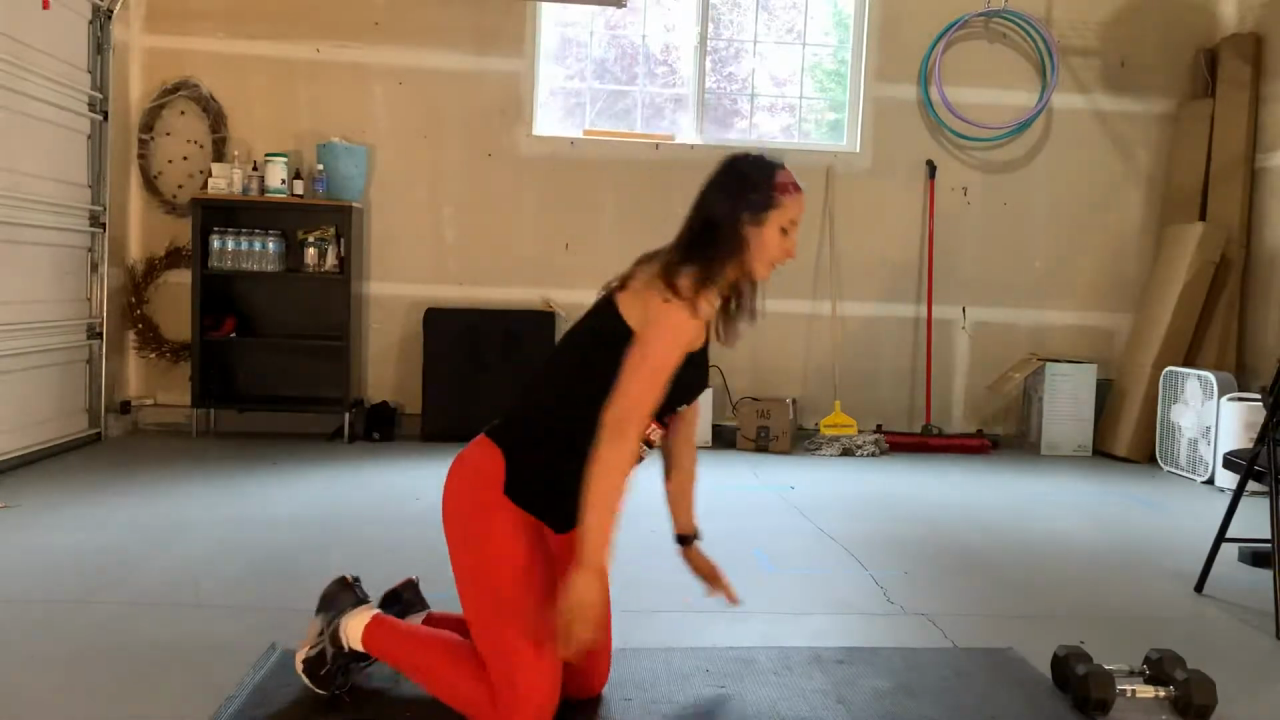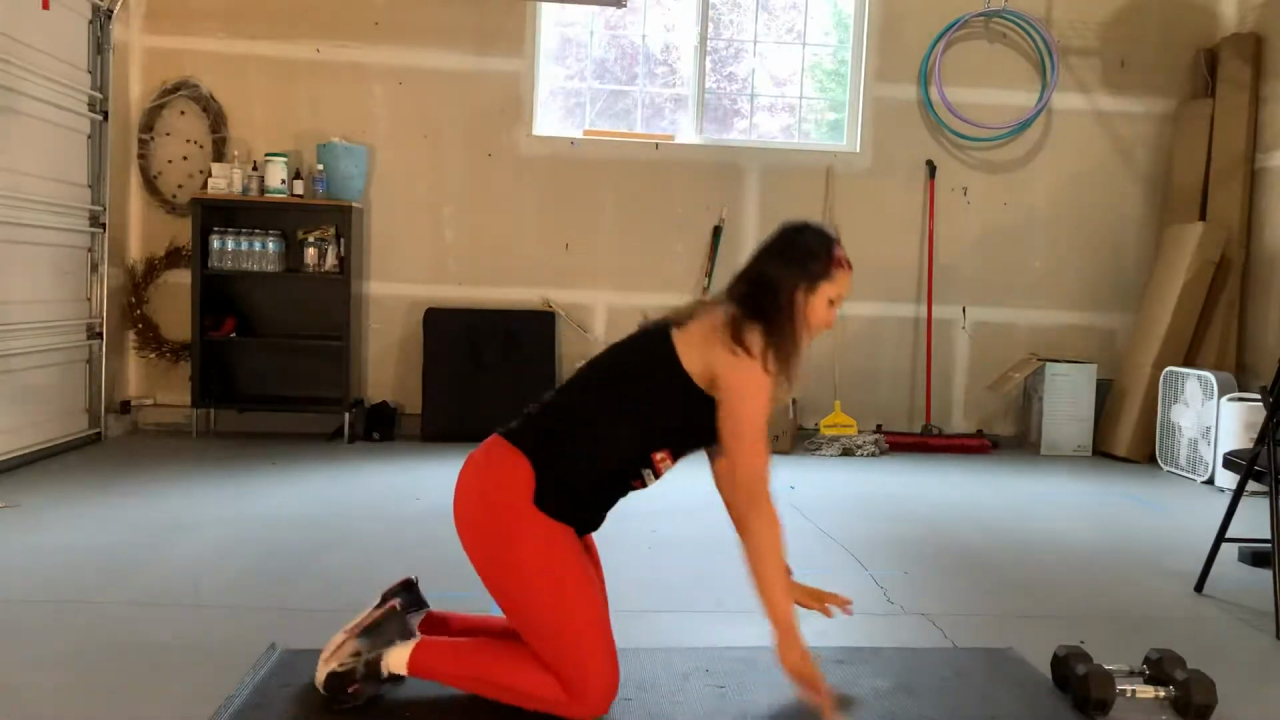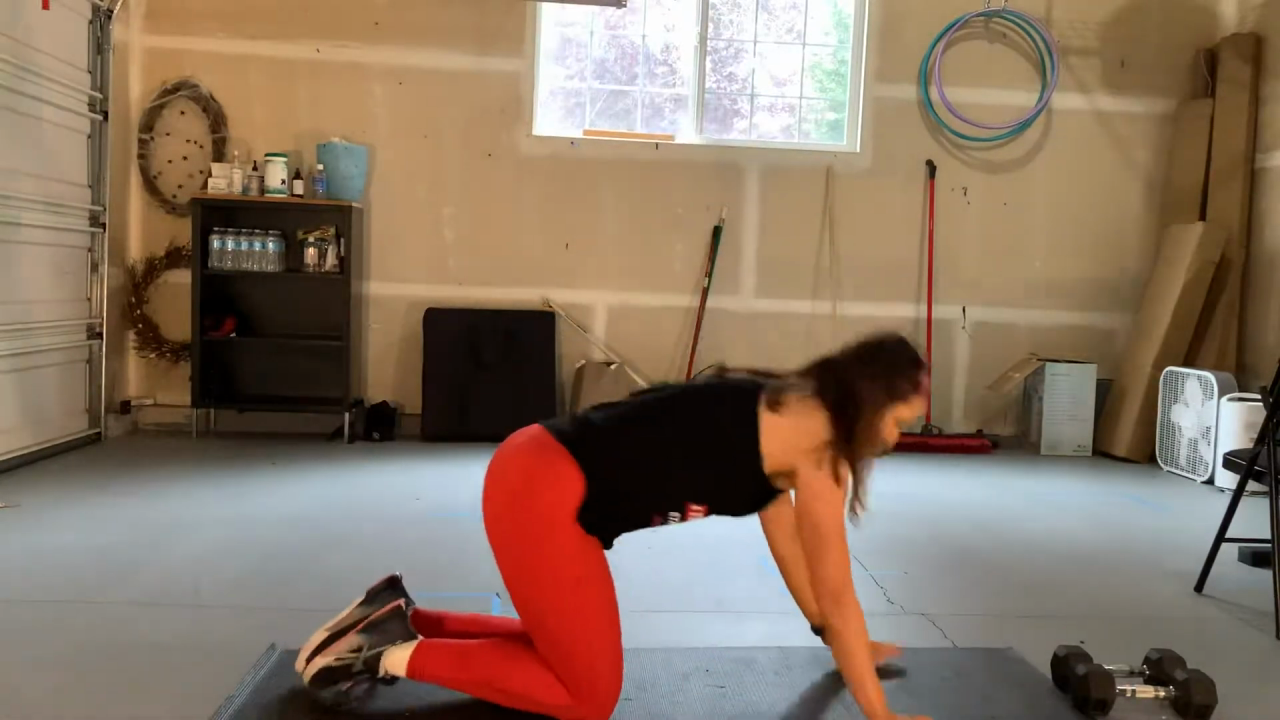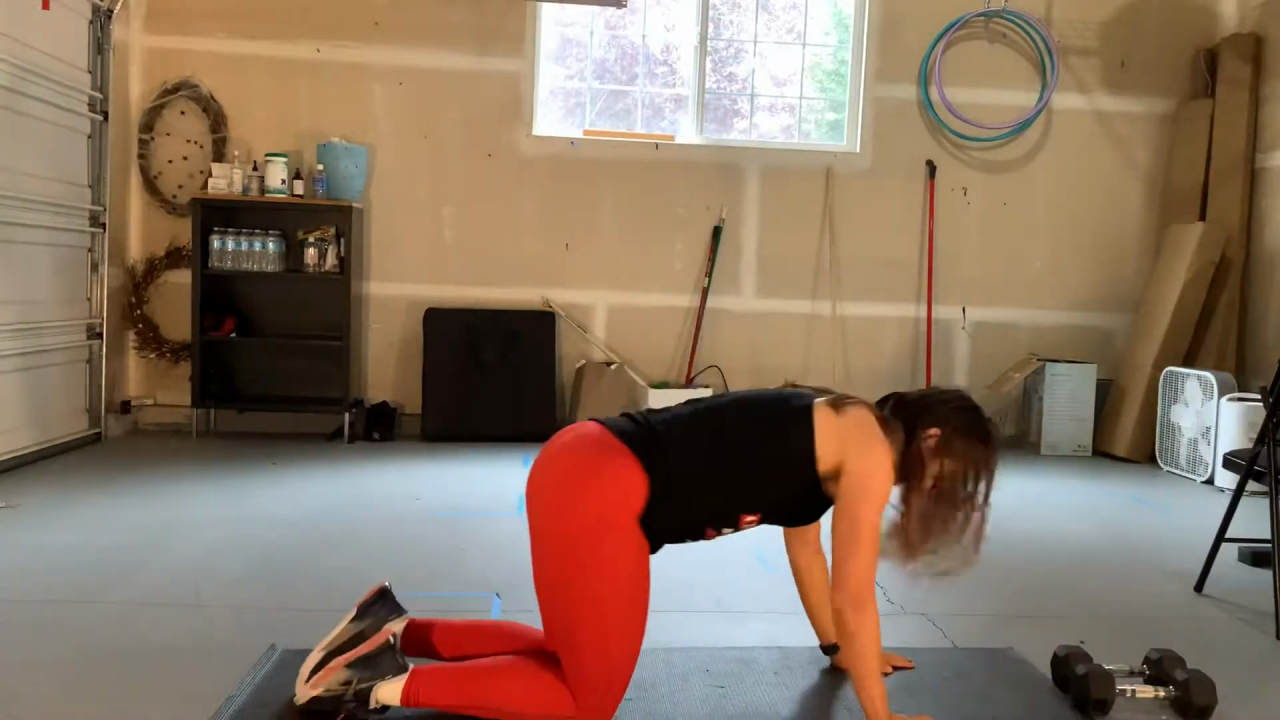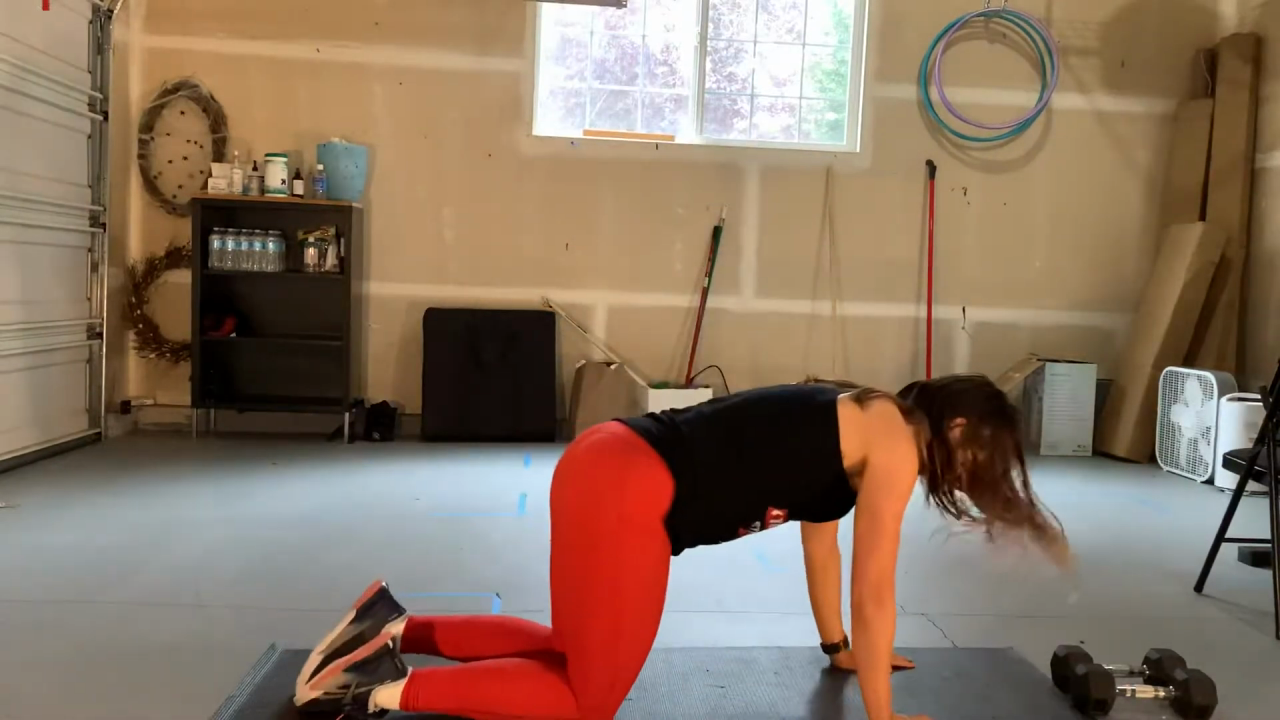
dt=0.2s
person 1, frame 1
left shoulder: (696, 301)
right shoulder: (681, 293)
left elbow: (678, 433)
right elbow: (620, 428)
left wrist: (687, 540)
right wrist: (590, 568)
left hip: (560, 510)
right hip: (499, 493)
left ankle: (416, 625)
right ankle: (361, 625)
person 1, frame 2
left shoulder: (726, 338)
right shoulder: (743, 346)
left elbow: (735, 483)
right elbow: (752, 499)
left wrist: (783, 584)
right wrist: (787, 636)
left hip: (546, 507)
right hip: (514, 501)
left knee: (577, 661)
left ankle: (415, 621)
right ankle: (398, 651)
person 1, frame 3
left shoulder: (779, 412)
right shoulder: (815, 436)
left elbow: (786, 540)
right elbow: (836, 598)
left wrist: (834, 639)
left hip: (534, 472)
right hip: (546, 496)
left knee: (572, 657)
left ankle: (401, 617)
right ankle: (397, 653)
person 1, frame 4
left shoulder: (834, 430)
right shoulder: (871, 448)
left elbow: (805, 549)
right elbow: (854, 600)
left wrist: (837, 648)
left hip: (577, 468)
right hip: (599, 496)
left knee: (578, 659)
left ankle: (394, 631)
person 1, frame 5
left shoulder: (855, 424)
right shoulder: (893, 440)
left elbow: (818, 537)
right elbow: (874, 594)
left wrist: (838, 648)
left hip: (605, 467)
right hip: (627, 496)
left knee: (576, 655)
left ankle: (396, 628)
